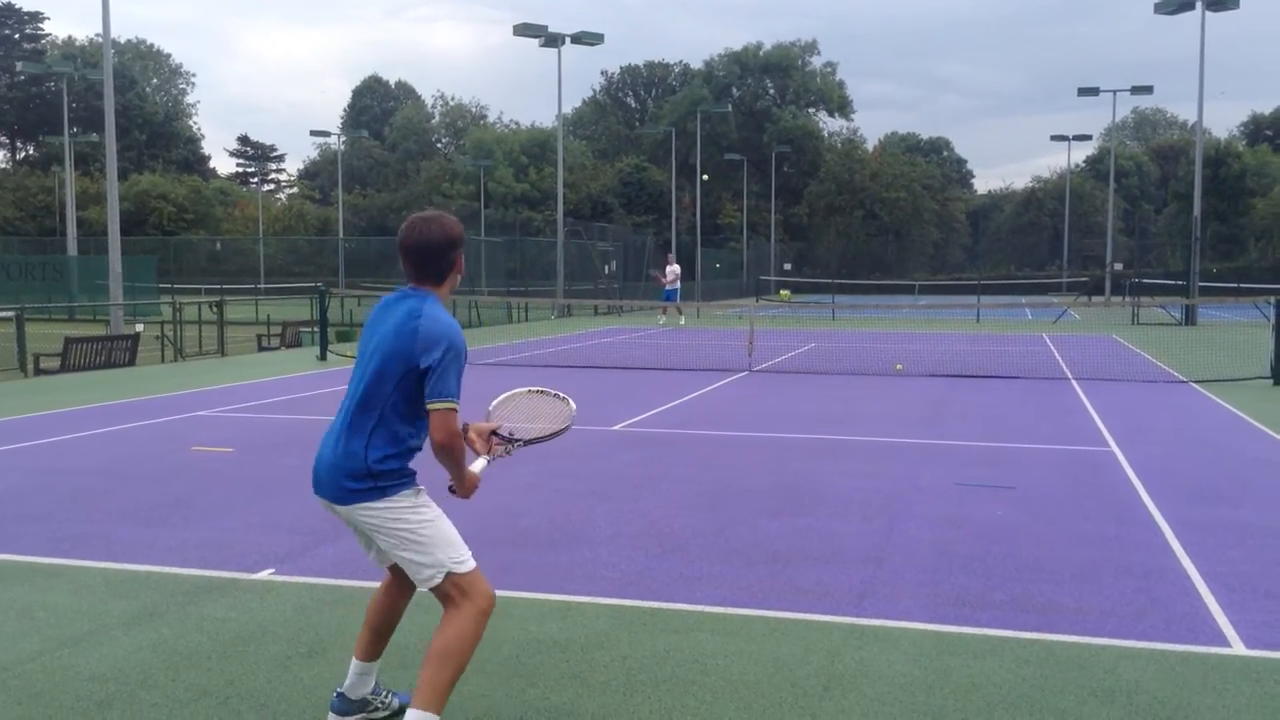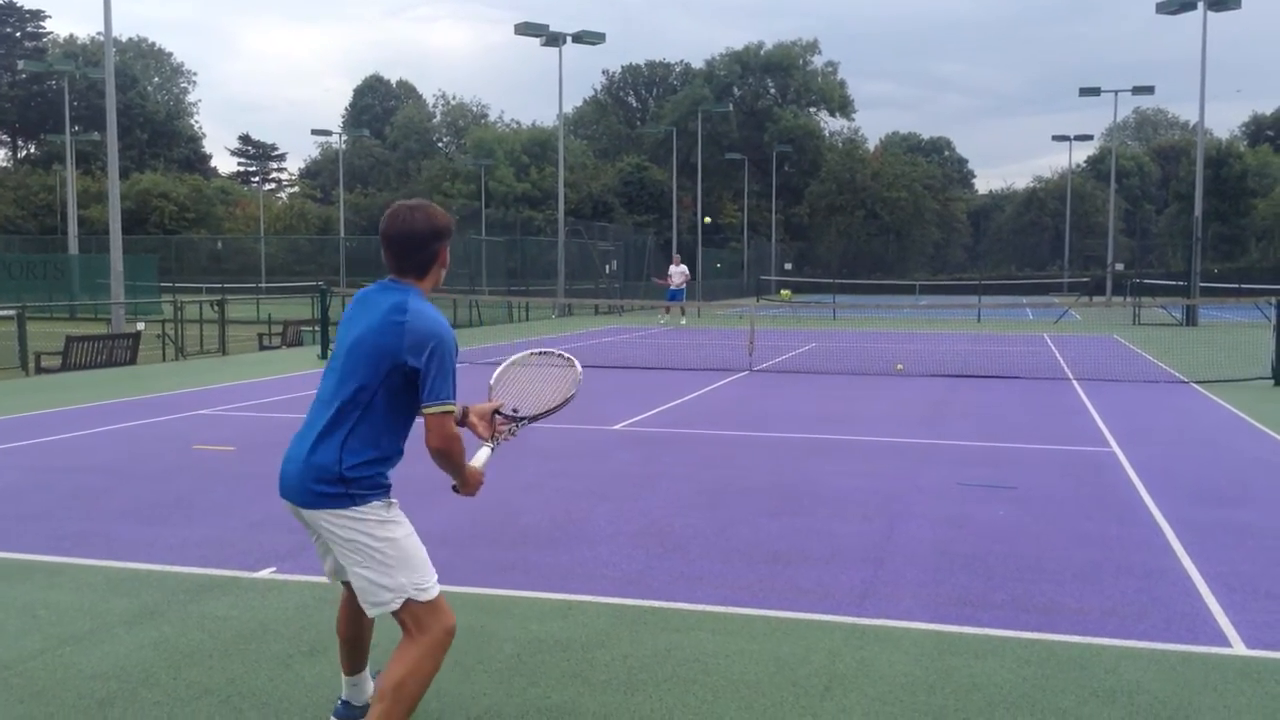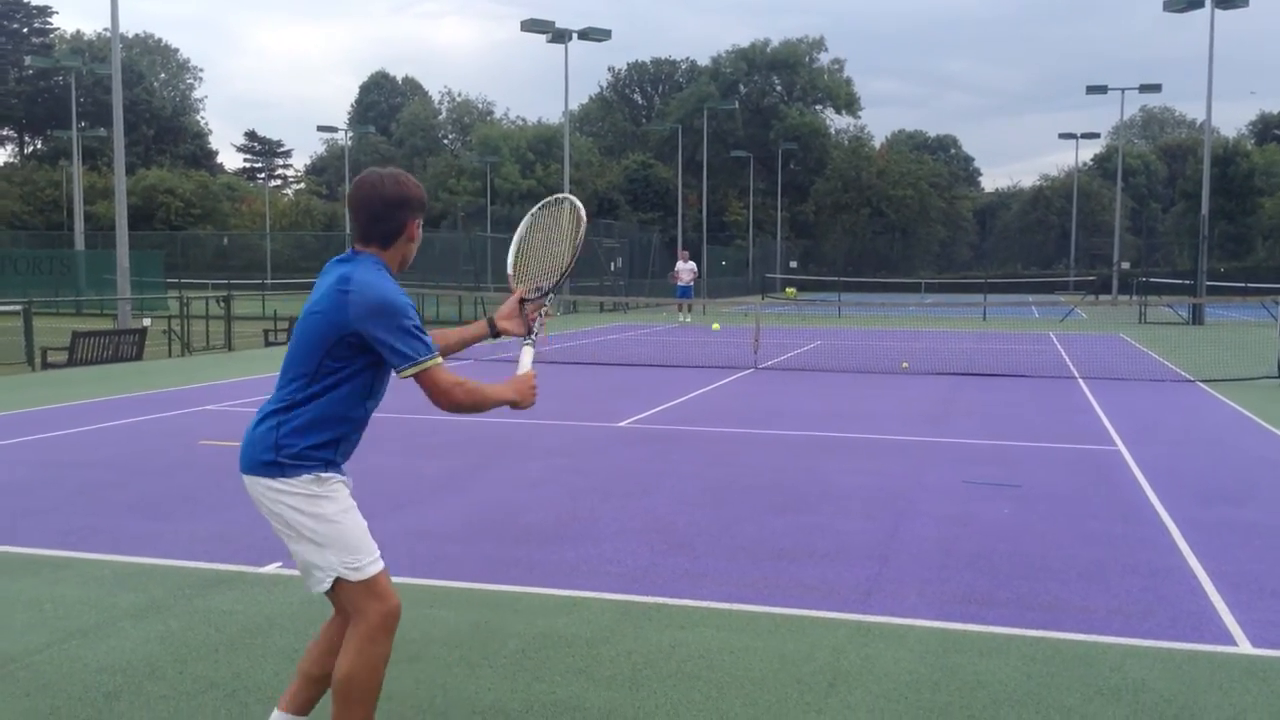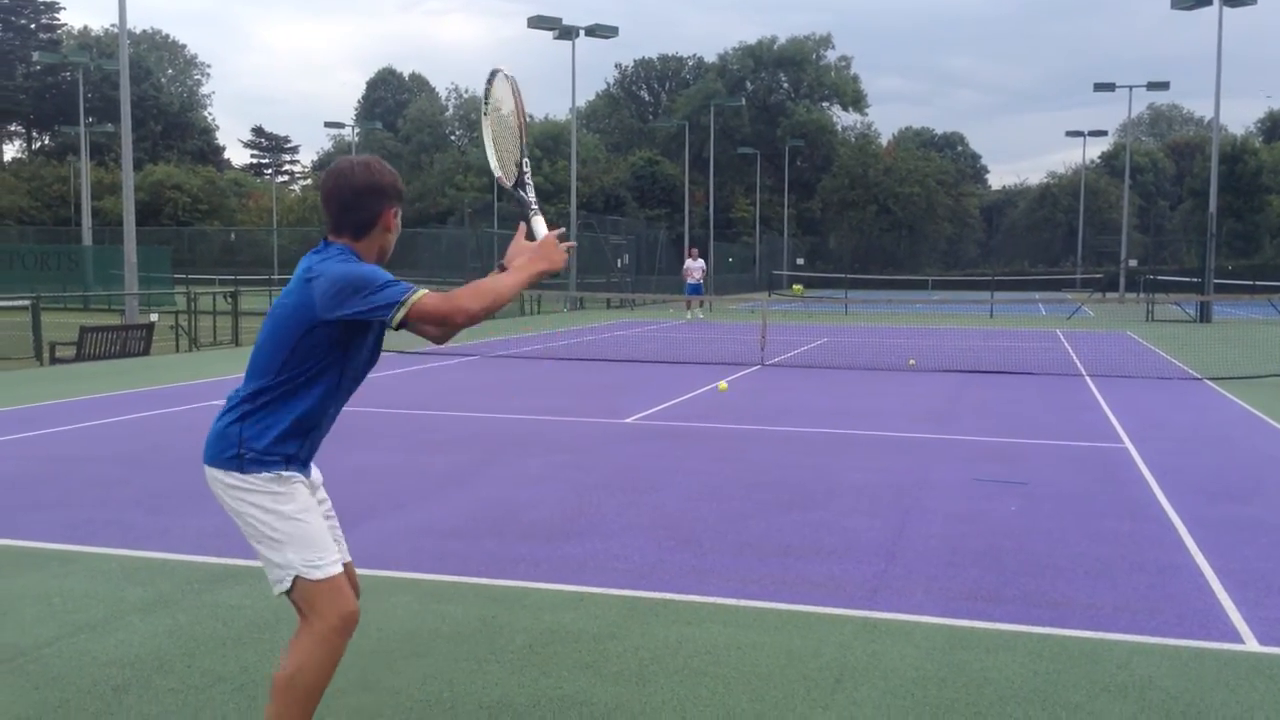
dt=0.2s
person 1, frame 1
left shoulder: (386, 308)
right shoulder: (441, 332)
right elbow: (442, 435)
left wrist: (467, 430)
right wrist: (462, 476)
left hip: (336, 474)
right hip: (378, 483)
left knee: (405, 571)
right knee: (472, 598)
person 1, frame 2
left shoulder: (364, 302)
right shoulder: (430, 328)
right elbow: (439, 441)
left wrist: (463, 413)
right wrist: (465, 475)
left hip: (303, 477)
right hip: (347, 490)
left knee: (364, 585)
right knee: (431, 626)
person 1, frame 3
left shoulder: (349, 274)
right shoulder: (376, 293)
left elbow: (414, 352)
right elbow: (448, 394)
left wrist: (492, 326)
right wrist: (510, 393)
left hip: (289, 458)
right hip: (292, 466)
left knee: (358, 605)
right knee: (377, 610)
person 1, frame 4
left shoulder: (343, 269)
right shoulder: (340, 277)
left elbow: (437, 326)
right elbow: (450, 311)
left wrist: (508, 270)
right wrist: (532, 270)
left hip: (284, 459)
right hip: (254, 465)
left knee: (341, 595)
right knee: (333, 613)
